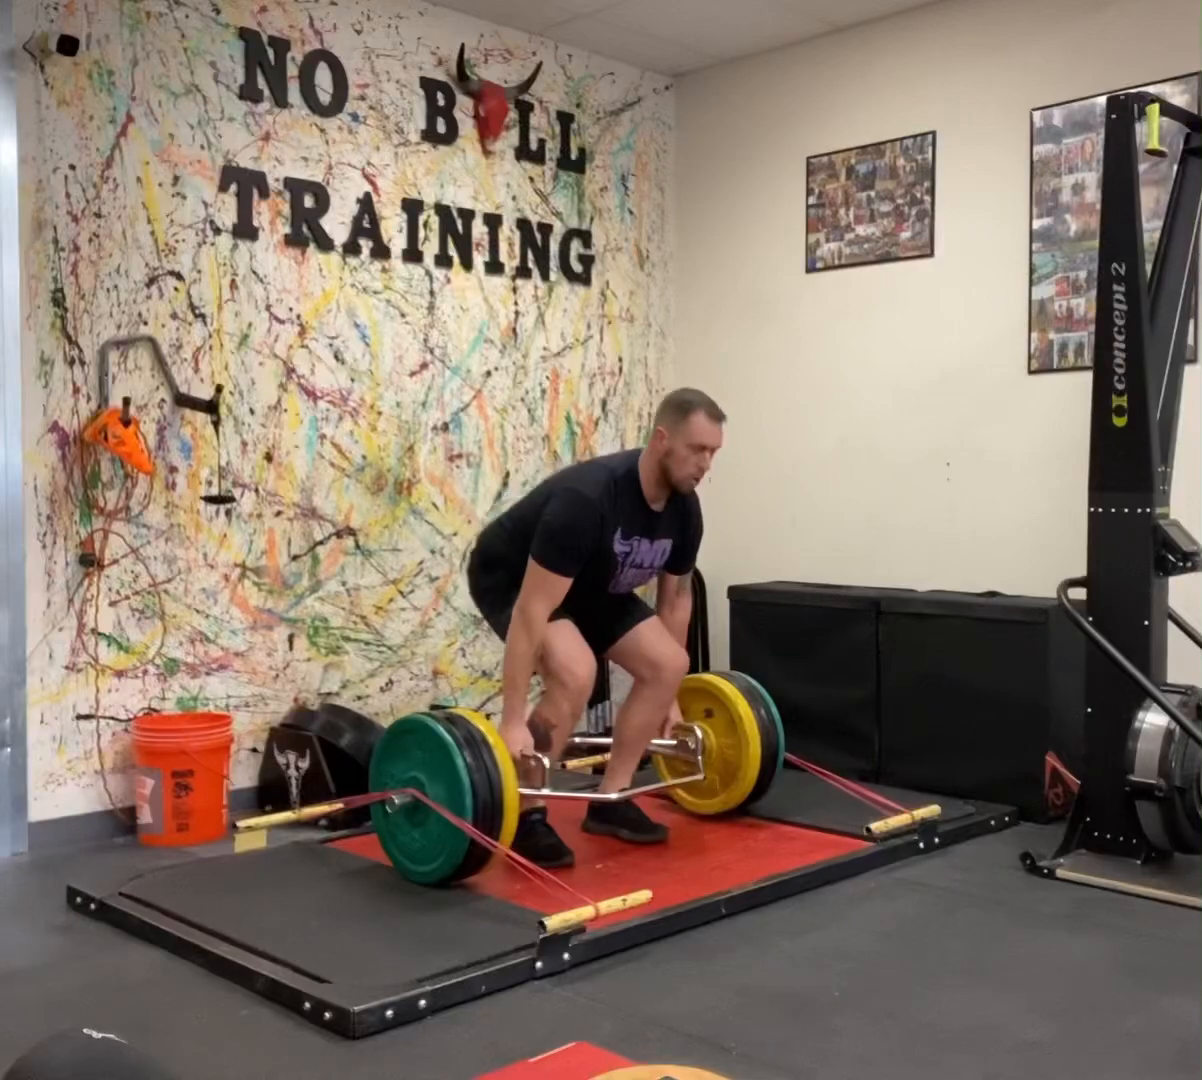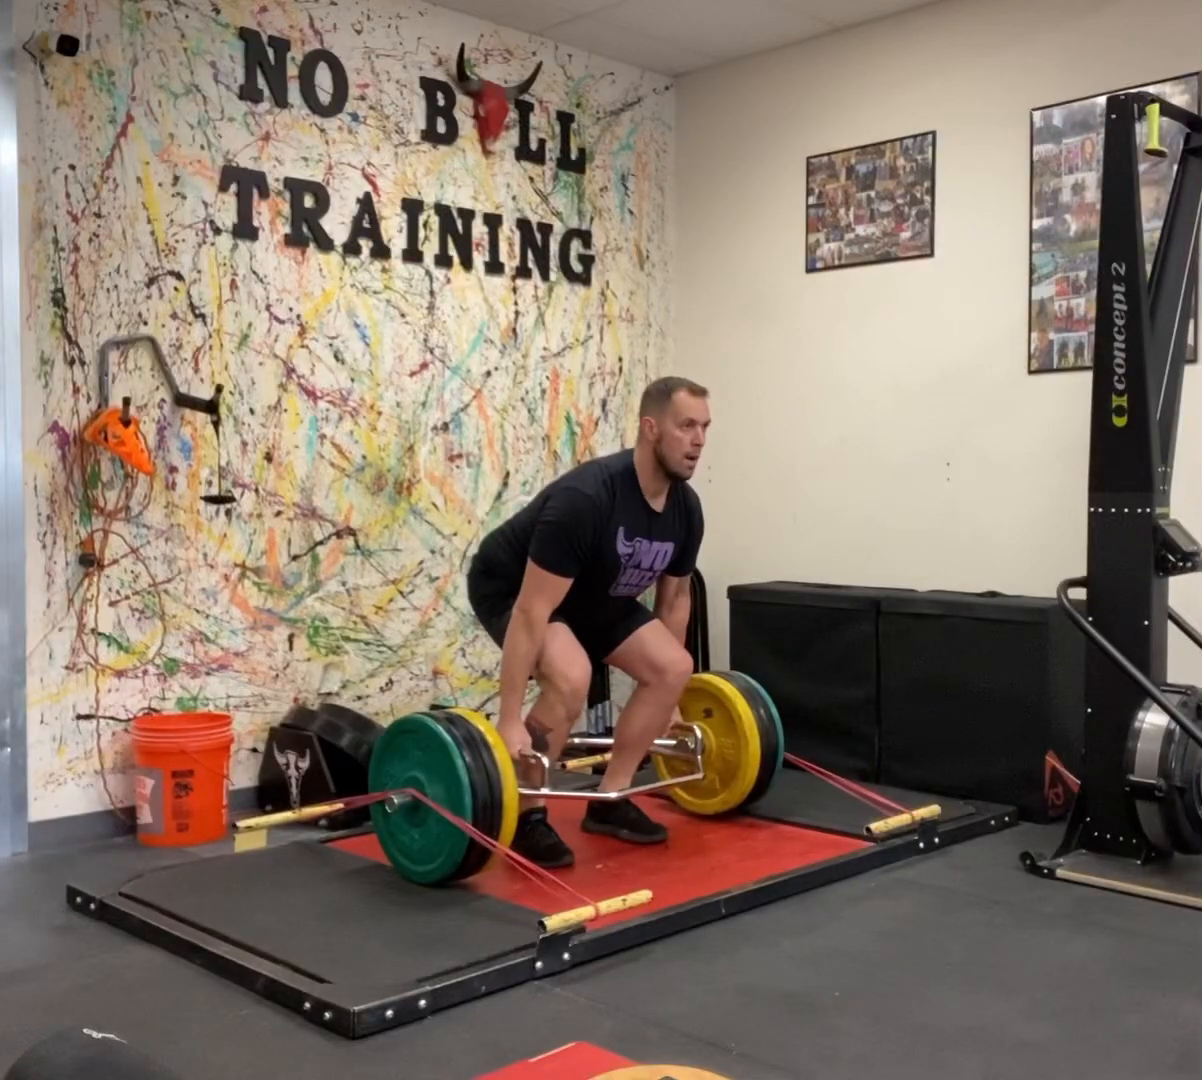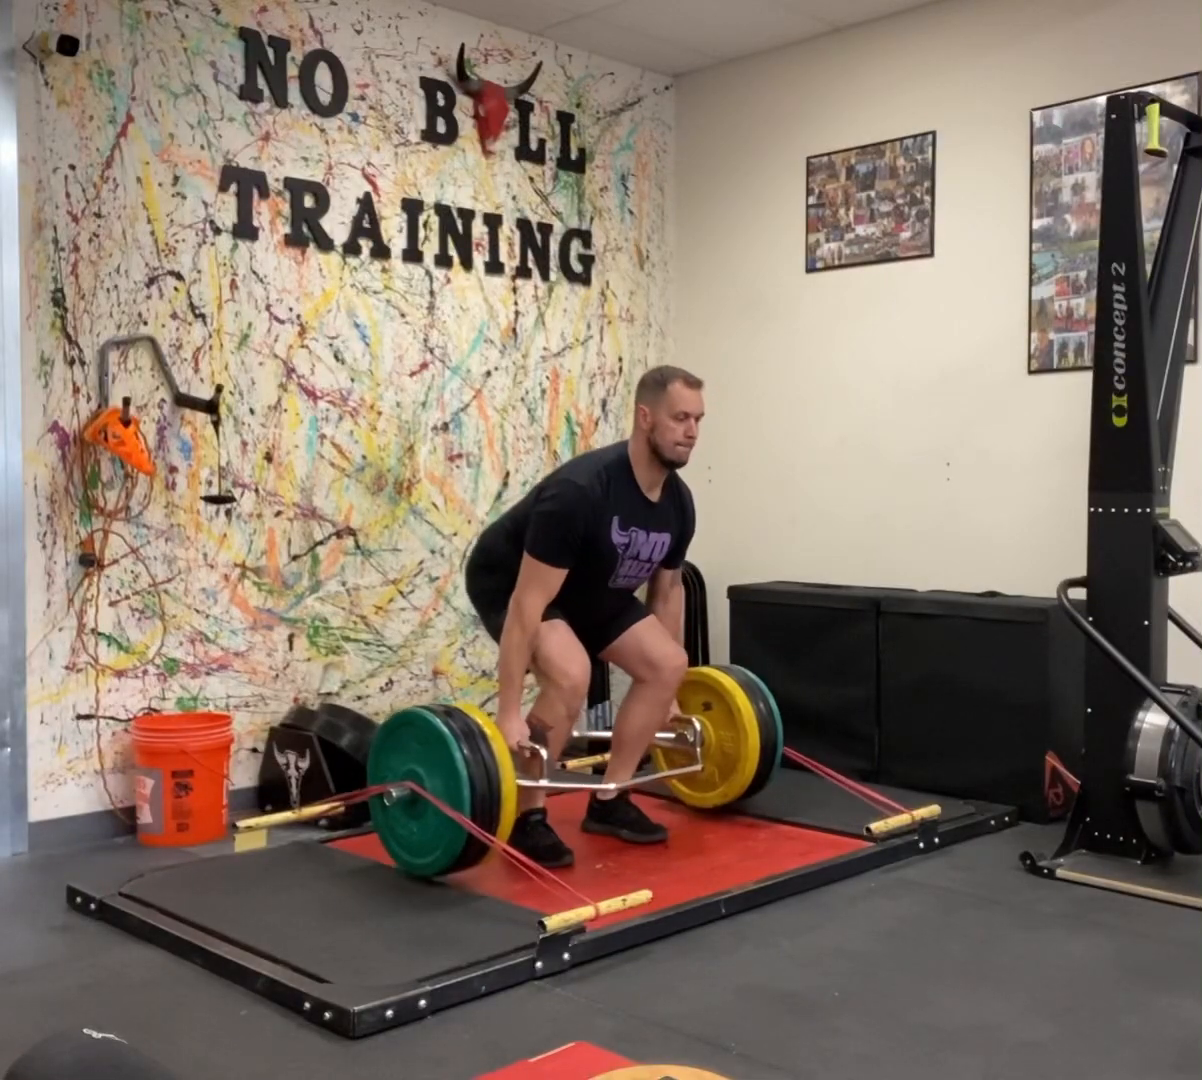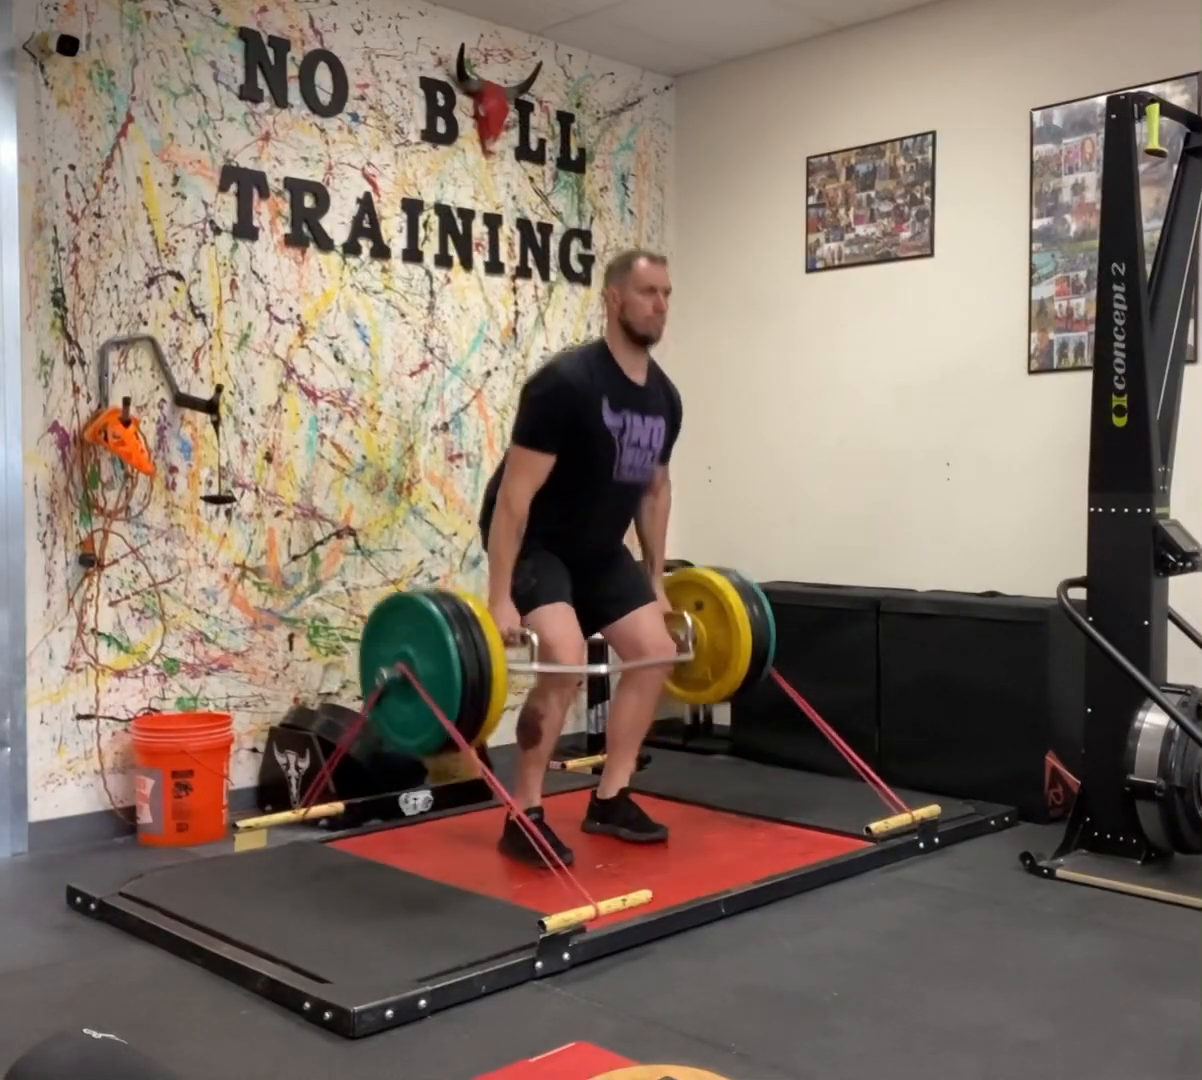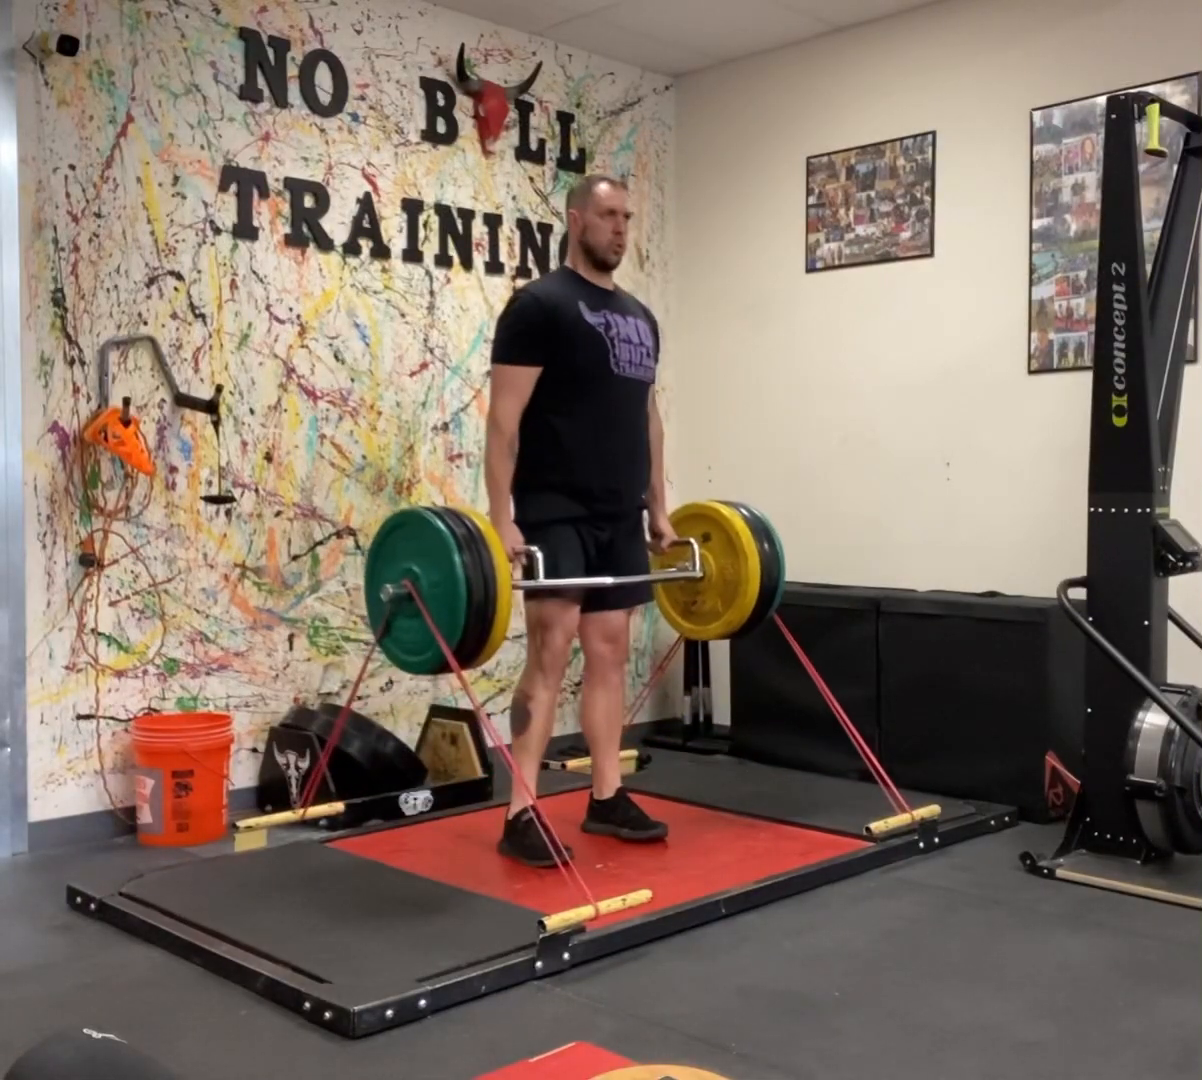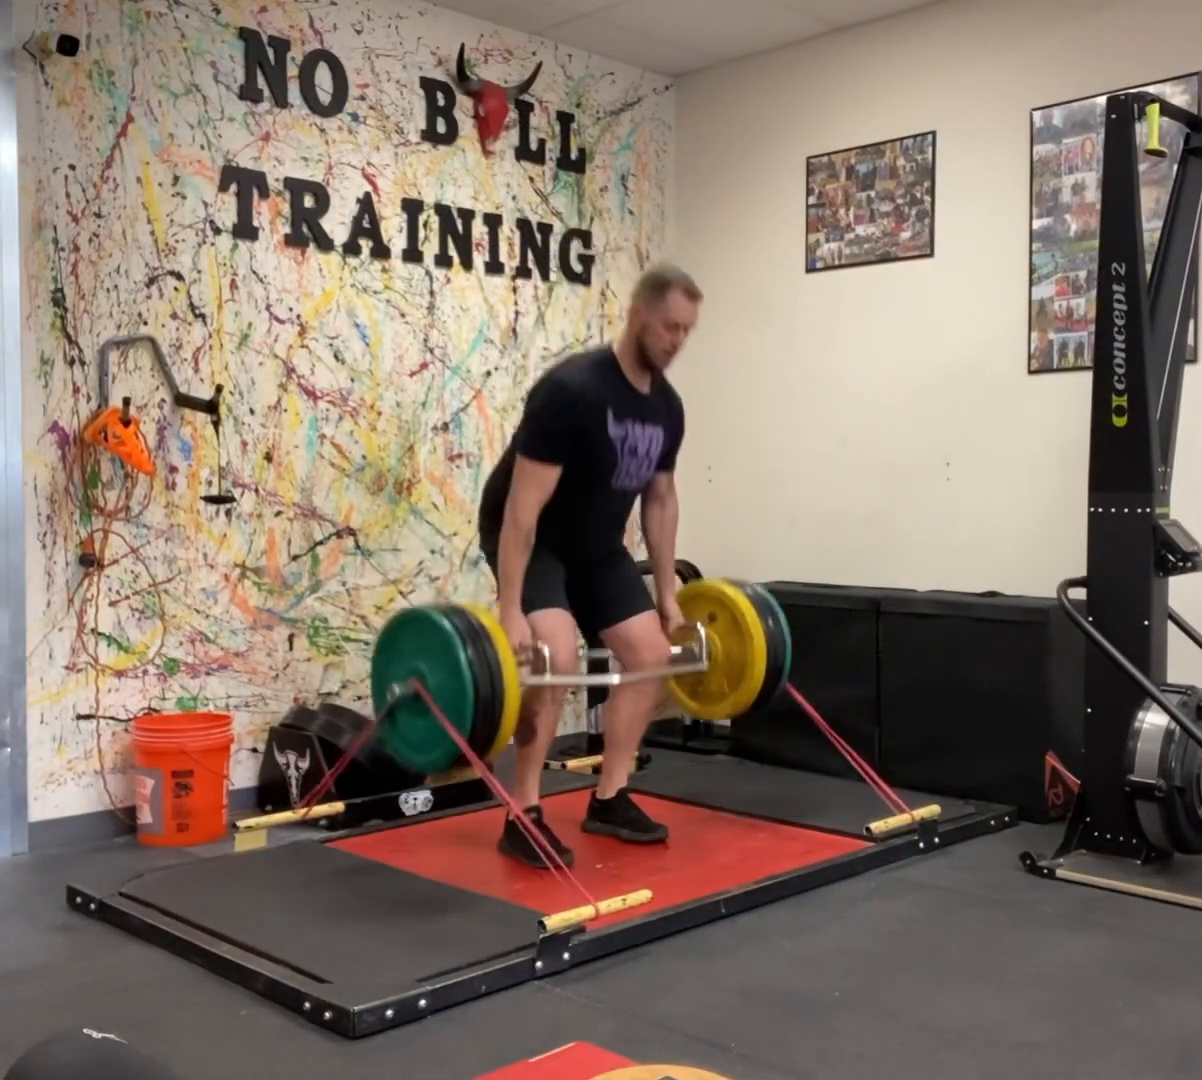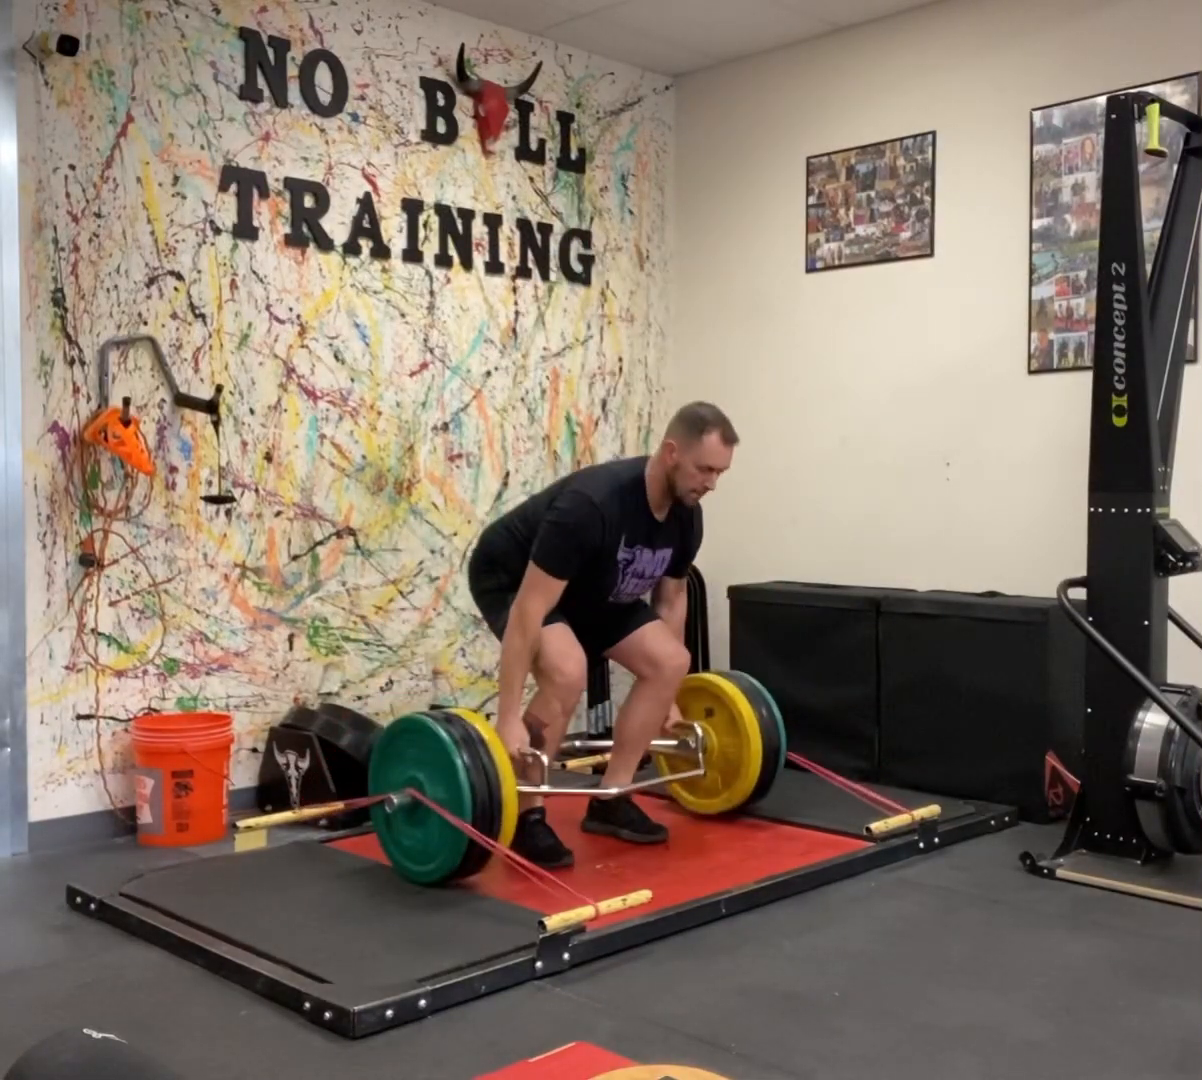
dt=0.4s
person 1, frame 1
left shoulder: (684, 508)
right shoulder: (586, 498)
left elbow: (675, 596)
right elbow: (532, 611)
left wrist: (672, 699)
right wrist: (512, 723)
left hip: (591, 585)
right hip: (509, 575)
left knee: (667, 664)
right knee: (575, 672)
left ankle: (610, 800)
right ankle: (526, 816)
person 1, frame 2
left shoulder: (685, 509)
right shoulder: (586, 499)
left elbow: (674, 598)
right elbow: (531, 612)
left wrist: (671, 705)
right wrist: (510, 722)
right hip: (508, 587)
left knee: (673, 669)
right knee: (570, 678)
left ankle: (608, 801)
right ankle: (526, 816)
person 1, frame 3
left shoulder: (678, 502)
right shoulder: (580, 492)
left elbow: (667, 591)
right elbow: (527, 606)
left wrist: (669, 698)
right wrist: (509, 714)
right hip: (507, 582)
left knee: (668, 664)
right knee: (571, 675)
left ankle: (609, 800)
right ankle: (526, 818)
person 1, frame 4
left shoulder: (664, 397)
right shoulder: (567, 382)
left elbow: (654, 490)
right elbow: (514, 495)
left wrist: (657, 584)
right wrist: (500, 600)
left hip: (598, 546)
right hip: (533, 542)
left knee: (656, 651)
right knee: (564, 660)
left ankle: (609, 799)
right ankle: (523, 815)
person 1, frame 5
left shoulder: (639, 315)
right shoulder: (540, 304)
right elbow: (504, 416)
left wrist: (657, 507)
right wrist: (502, 519)
left hip: (619, 514)
right hip: (554, 513)
left knee: (609, 655)
right knee: (551, 654)
left ankle: (606, 798)
right ankle: (521, 814)
person 1, frame 6
left shoulder: (667, 405)
right shoulder: (570, 391)
left elbow: (661, 499)
right elbow: (523, 506)
left wrist: (668, 594)
right wrist: (509, 613)
left hip: (597, 546)
right hip: (536, 543)
left knee: (651, 654)
right knee: (558, 658)
left ankle: (608, 798)
right ankle: (523, 817)
person 1, frame 7
left shoulder: (685, 519)
right shoulder: (592, 505)
left elbow: (670, 600)
right elbow: (529, 611)
left wrist: (671, 700)
right wrist: (509, 718)
right hip: (509, 577)
left knee: (670, 662)
right knee: (567, 671)
left ankle: (610, 800)
right ankle: (526, 816)
